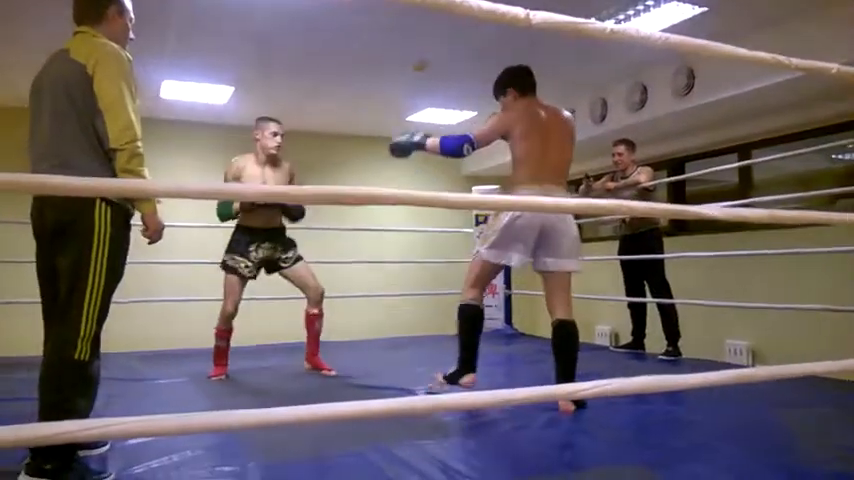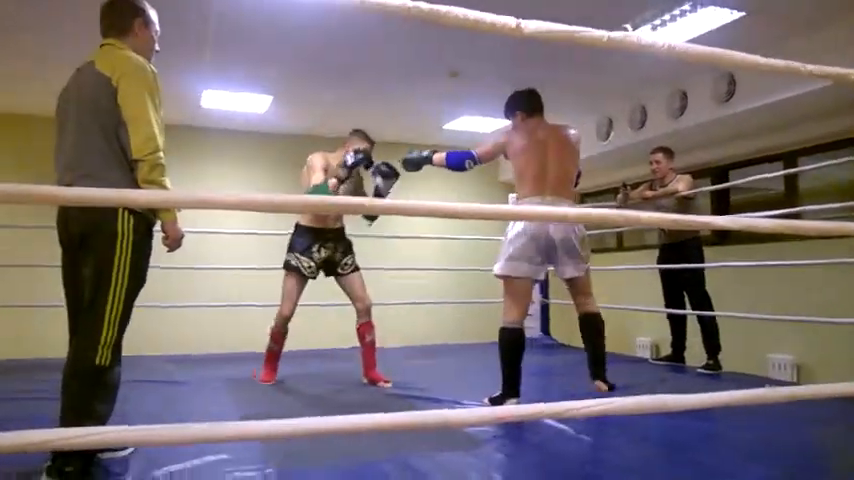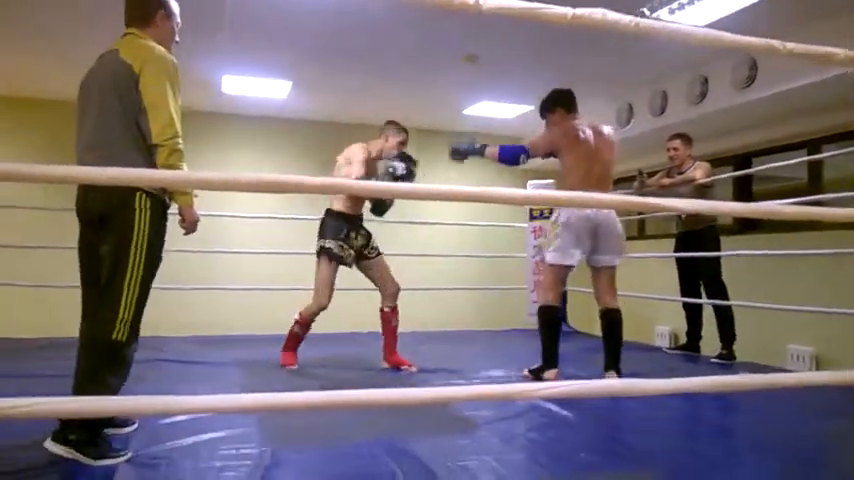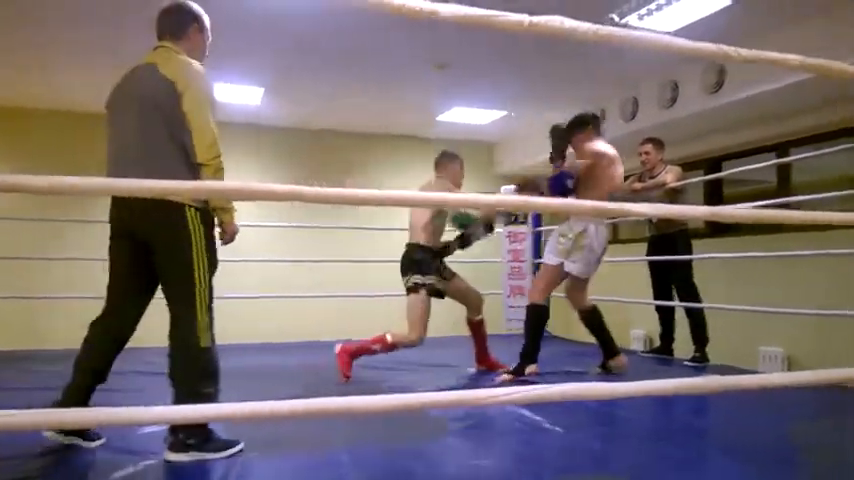
dt=0.7s
person 1, frame 1
left shoulder: (50, 66)
right shoulder: (108, 54)
left elbow: (48, 140)
right elbow: (123, 138)
right wrist: (148, 205)
left hip: (49, 203)
right hip: (93, 204)
left knee: (62, 329)
right knee: (80, 331)
left ankle: (59, 437)
person 1, frame 2
left shoulder: (77, 79)
right shoulder: (133, 68)
left elbow: (74, 152)
right elbow: (146, 148)
right wrist: (169, 214)
left hip: (74, 212)
right hip: (116, 212)
left knee: (87, 334)
right knee: (101, 337)
person 1, frame 3
left shoulder: (99, 66)
right shoulder: (154, 57)
left elbow: (95, 136)
right elbow: (165, 135)
right wrist: (184, 197)
left hip: (92, 194)
right hip: (134, 195)
left knee: (101, 309)
right knee: (119, 313)
left ankle: (93, 413)
right ankle: (78, 427)
person 1, frame 4
left shoulder: (127, 82)
right shoulder: (189, 73)
left elbow: (123, 152)
right elbow: (205, 149)
right wrist: (224, 211)
left hip: (127, 208)
right hip: (177, 208)
left knee: (119, 311)
right knee: (192, 317)
left ankle: (69, 413)
right ankle: (190, 432)
person 2, frame 1
left shoulder: (511, 117)
right shoulder: (566, 120)
left elbow: (463, 145)
left wrist: (418, 141)
right hip: (559, 208)
left knee: (474, 285)
right knee: (561, 306)
left ankle: (465, 369)
person 2, frame 2
left shoulder: (513, 137)
right shoulder: (571, 137)
left elbow: (468, 159)
left wrist: (427, 157)
left hip: (528, 218)
right hip: (565, 218)
left knee: (514, 311)
right knee: (585, 300)
left ankle: (510, 393)
right ankle: (599, 377)
person 2, frame 3
left shoulder: (561, 133)
right shoulder: (607, 133)
left elbow: (517, 154)
left wrist: (475, 149)
left hip: (574, 211)
right hip: (605, 213)
left knee: (549, 290)
right knee: (607, 294)
left ankle: (549, 366)
right ankle: (612, 369)
person 2, frame 4
left shoulder: (595, 149)
right shoulder: (608, 160)
left elbow: (562, 183)
right elbow: (566, 185)
right wrist: (560, 154)
left hip: (584, 226)
right hip: (596, 229)
left knee: (539, 289)
right knee: (576, 294)
left ankle: (527, 362)
right ankle: (613, 356)
person 3, frame 1
left shoulder: (286, 169)
right shoulder: (238, 165)
left elbow: (295, 209)
right elbow: (223, 211)
left wrist: (293, 209)
right wrist: (250, 202)
left hip: (278, 239)
right hip: (245, 240)
left knee: (316, 292)
right knee: (229, 310)
left ankle: (312, 357)
right ankle: (220, 365)
person 3, frame 2
left shoulder: (354, 174)
right shoulder: (318, 160)
left elbow: (370, 216)
right elbow: (318, 197)
left wrist: (382, 190)
right wrist: (342, 172)
left hip: (337, 241)
right hip: (306, 239)
left knee: (363, 306)
right knee: (286, 313)
left ankle: (371, 371)
right ankle: (269, 366)
person 3, frame 3
left shoulder: (374, 165)
right shoulder: (358, 151)
left elbow: (379, 209)
left wrist: (396, 183)
right wrist: (388, 176)
left hip: (357, 229)
right hip: (336, 226)
left knee: (391, 289)
right knee: (321, 302)
left ankle: (391, 355)
right ankle: (289, 349)
person 3, frame 4
left shoulder: (427, 192)
right shoulder: (446, 188)
right elbow: (461, 219)
left wrist: (455, 244)
right wrist: (486, 220)
left hip: (428, 260)
right hip: (420, 262)
left knee: (475, 300)
right knee: (414, 337)
left ankle: (483, 359)
right ankle: (348, 353)
person 4, frame 1
left shoulder: (645, 171)
right shoulder: (611, 178)
left elbow: (641, 180)
right elbow: (584, 193)
left wrist: (615, 187)
right wrist: (587, 186)
left hip: (648, 235)
right hip: (627, 238)
left knee: (659, 289)
right knee: (633, 292)
left ankle: (673, 344)
right ankle: (637, 340)
person 4, frame 2
left shoulder: (685, 179)
right shoulder: (650, 186)
left elbow: (680, 189)
right elbow: (622, 201)
left wrist: (653, 195)
right wrist: (624, 195)
left hip: (688, 245)
right hip: (666, 247)
left knee: (699, 300)
right knee: (673, 303)
left ankle: (713, 357)
right ankle: (677, 352)
person 4, frame 3
left shoulder: (702, 167)
right shoulder: (668, 173)
left elbow: (697, 177)
right elbow: (642, 188)
left wrist: (670, 183)
right wrist: (641, 182)
left hip: (704, 233)
right hip: (683, 235)
left knee: (714, 289)
right knee: (688, 291)
left ankle: (728, 347)
right ankle: (692, 341)
person 4, frame 4
left shoulder: (673, 171)
right shoulder: (640, 178)
left elbow: (668, 182)
left wrist: (641, 187)
left hip: (676, 237)
right hip: (655, 239)
left knee: (686, 291)
right knee: (661, 295)
left ankle: (700, 350)
right ankle: (666, 344)
